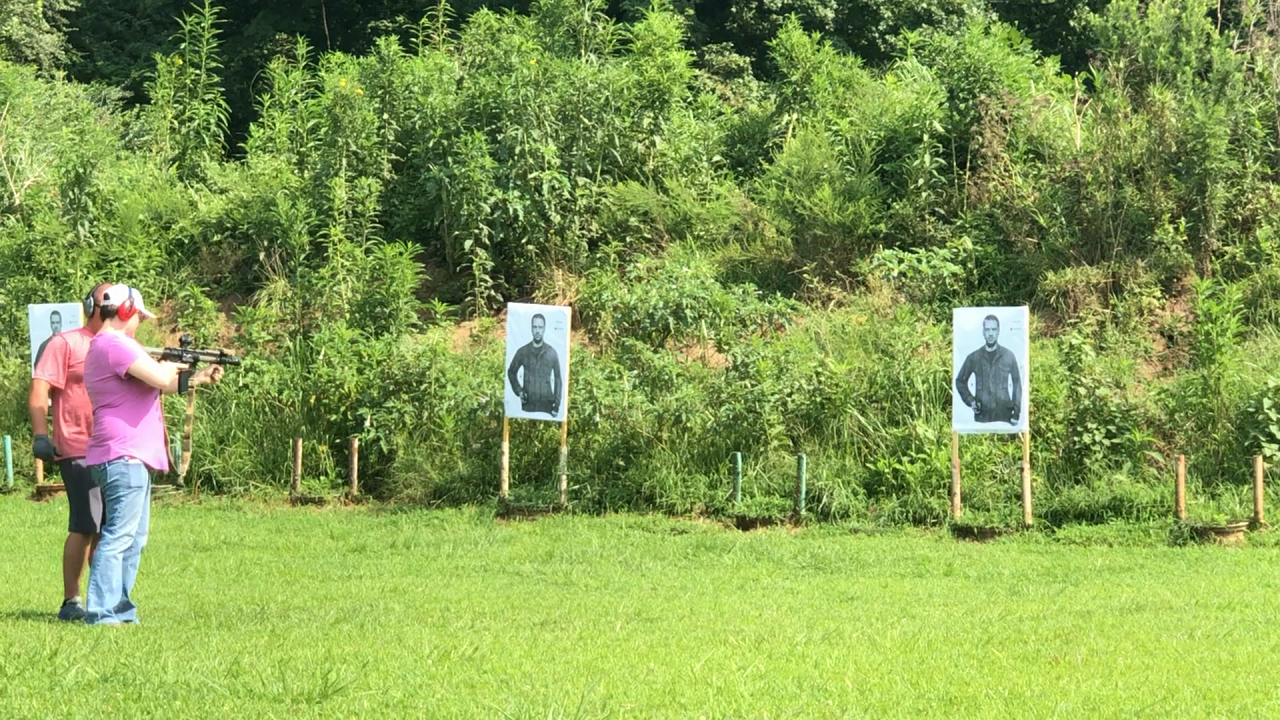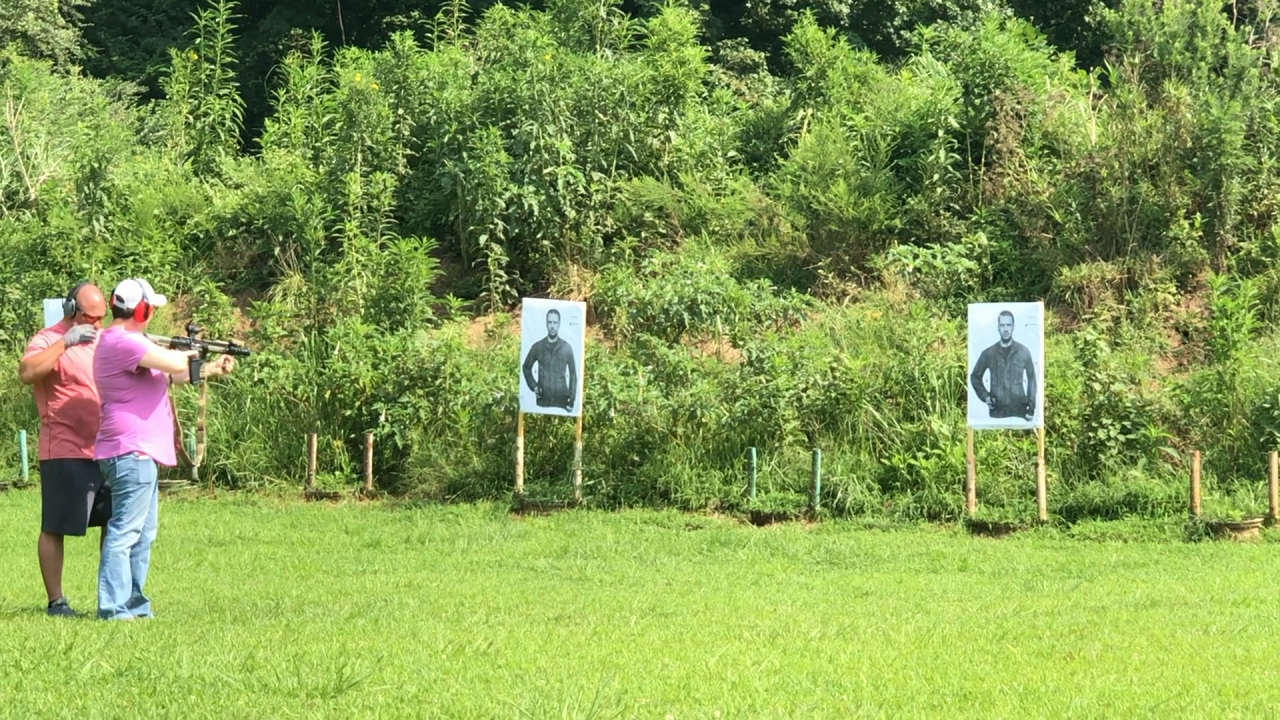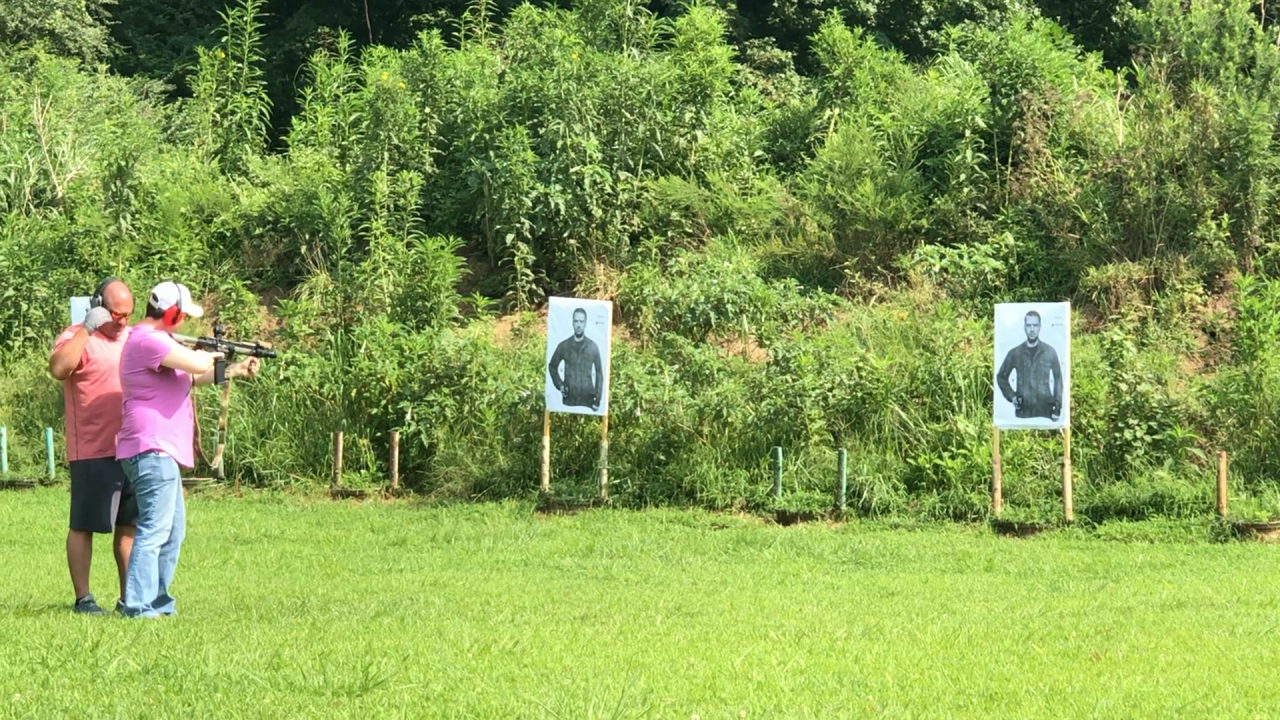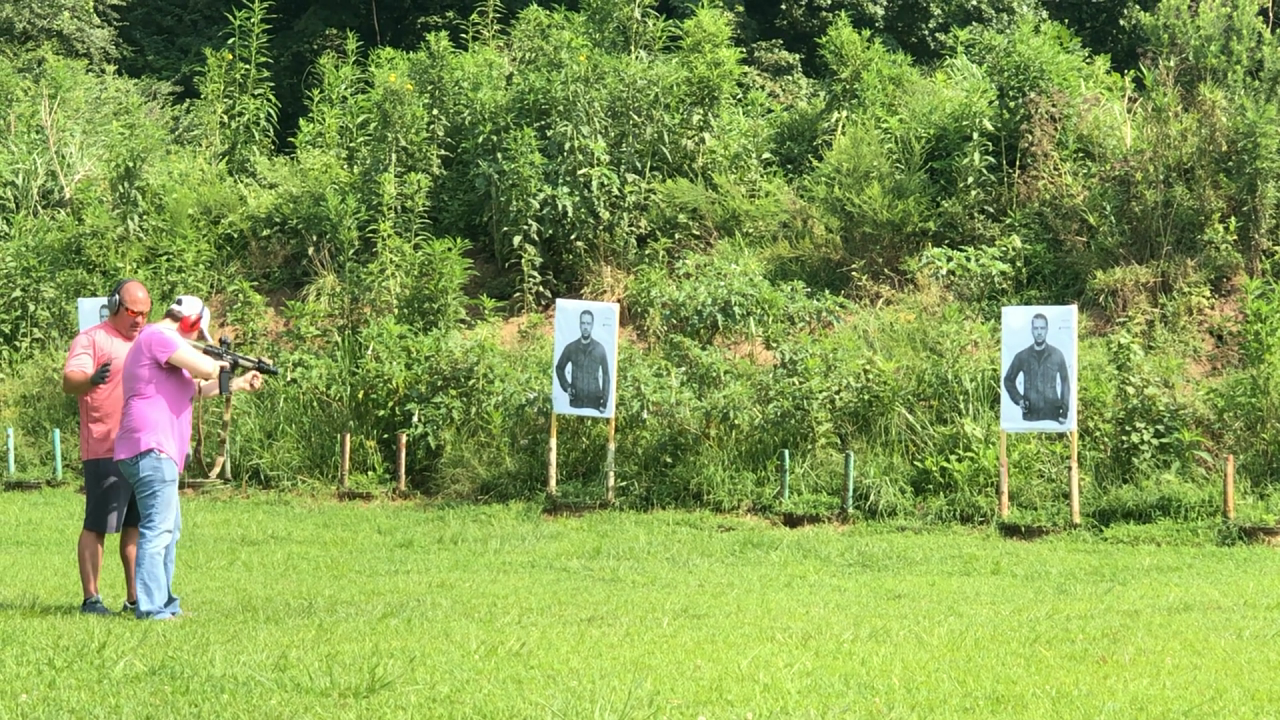
dt=0.7s
person 1, frame 1
right shoulder: (65, 342)
right elbow: (39, 390)
right wrist: (41, 434)
right hip: (78, 450)
right knee: (85, 527)
right ankle: (71, 602)
person 1, frame 2
right shoulder: (47, 339)
right elbow: (27, 373)
right wrist: (65, 341)
right hip: (65, 452)
right knee: (55, 528)
right ankle: (56, 600)
person 1, frame 3
left shoulder: (133, 336)
right shoulder: (76, 338)
right elbow: (58, 369)
right wrist: (85, 329)
right hip: (93, 450)
left knee: (129, 524)
right knee: (83, 525)
left ankle: (129, 597)
right ankle: (83, 598)
person 1, frame 4
right shoulder: (91, 339)
right elbow: (69, 382)
right wrist: (92, 379)
right hip: (106, 450)
left knee: (136, 525)
right knee: (97, 525)
left ankle: (135, 597)
right ankle: (91, 599)
person 2, frame 1
left shoulder: (111, 346)
right shoulder: (115, 345)
left elbow: (153, 384)
right elbow: (160, 379)
left wrist: (200, 377)
right wrist: (171, 367)
left hip: (132, 457)
right hip: (122, 457)
left knee: (133, 537)
right knee: (118, 536)
left ankle: (120, 609)
right ankle: (100, 614)
person 2, frame 2
left shoulder: (122, 340)
right shoulder: (124, 342)
left elbow: (164, 376)
right elbow: (175, 365)
left wrist: (211, 369)
right wrist: (185, 354)
left hip: (138, 452)
right hip: (130, 453)
left knee: (142, 533)
right knee: (124, 532)
left ankle: (133, 603)
right ankle: (113, 609)
person 2, frame 3
left shoulder: (152, 339)
right shoulder: (148, 340)
left elbow: (190, 377)
right elbow: (197, 365)
left wrist: (236, 370)
right wrist: (210, 355)
left hip: (160, 451)
right hip: (152, 451)
left knee: (172, 531)
right knee: (154, 531)
left ankle: (158, 603)
right ankle: (138, 607)
person 2, frame 4
left shoulder: (157, 341)
right shoulder: (160, 336)
left elbow: (192, 387)
right elbow: (205, 367)
left wrist: (236, 384)
right wrist: (216, 364)
left hip: (155, 449)
right hip: (150, 448)
left knee: (169, 529)
right knee: (157, 528)
left ankle: (165, 602)
right ankle: (151, 609)
